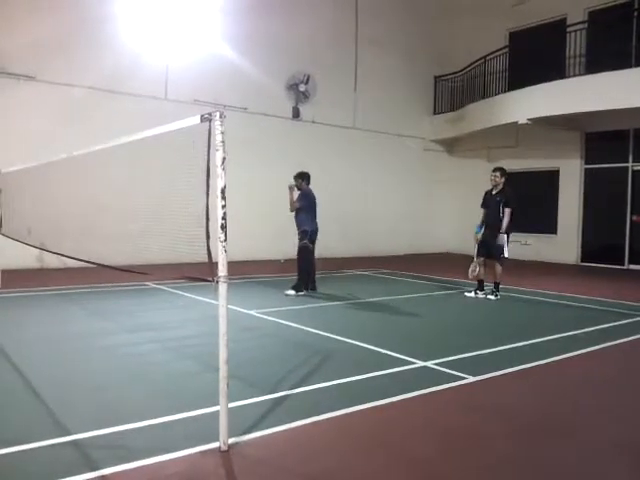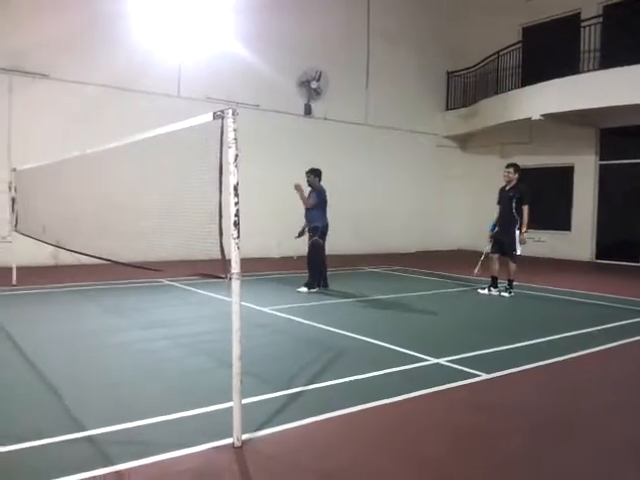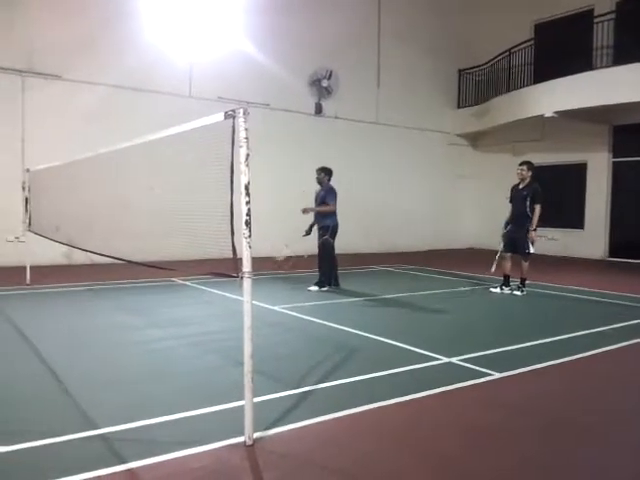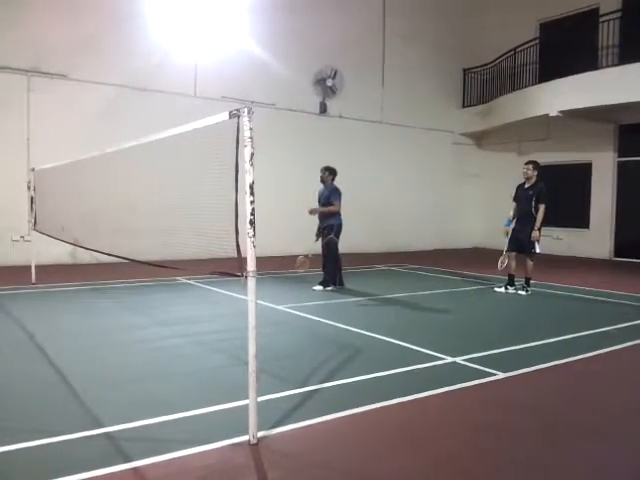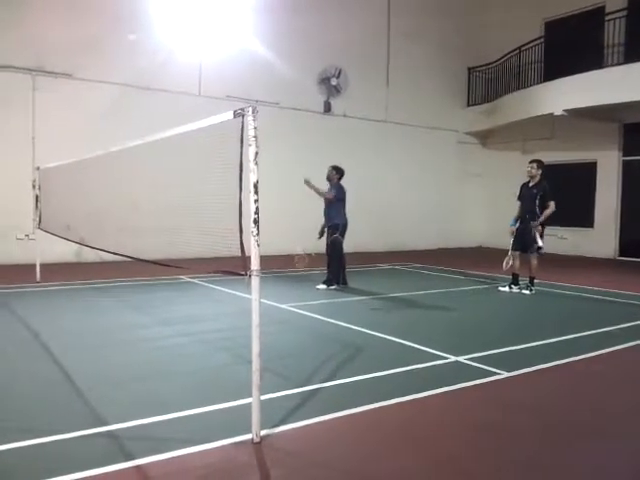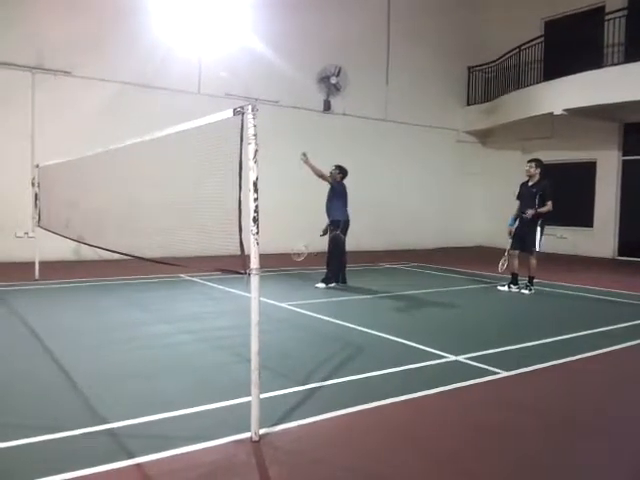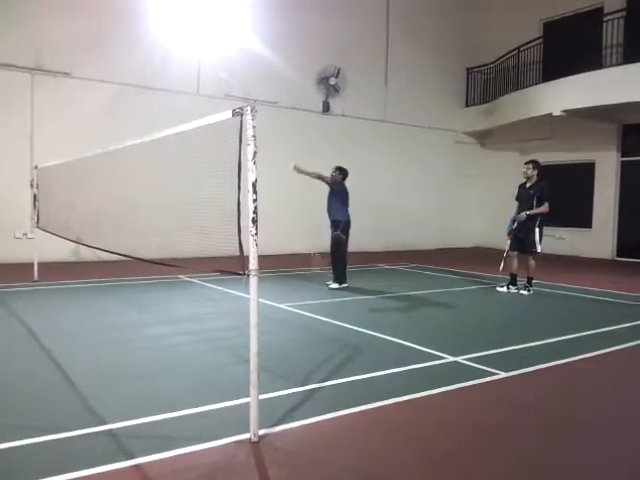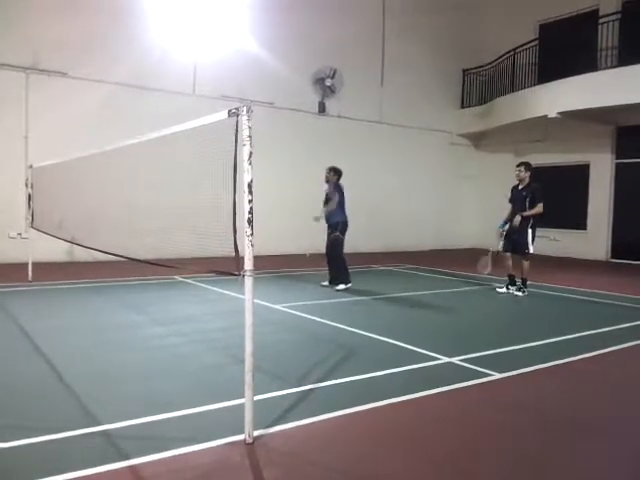
dt=0.3s
person 1, frame 1
left shoulder: (507, 194)
right shoulder: (487, 193)
left elbow: (507, 214)
left wrist: (502, 232)
right wrist: (479, 230)
left hip: (499, 234)
right hip: (486, 232)
left knee: (498, 261)
right knee: (480, 259)
left ankle: (496, 291)
right ankle: (480, 289)
person 1, frame 2
left shoulder: (521, 190)
right shoulder: (502, 190)
left elbow: (525, 211)
left wrist: (523, 231)
right wrist: (493, 228)
left hip: (513, 230)
right hip: (500, 229)
left knee: (511, 258)
right knee: (494, 256)
left ankle: (510, 288)
right ankle: (493, 286)
person 1, frame 3
left shoulder: (534, 188)
right shoulder: (514, 188)
left elbow: (537, 210)
left wrist: (532, 229)
right wrist: (506, 226)
left hip: (525, 229)
right hip: (513, 228)
left knee: (524, 257)
right knee: (506, 255)
left ankle: (522, 286)
right ankle: (506, 285)
person 1, frame 4
left shoulder: (540, 188)
right shoulder: (520, 187)
left elbow: (541, 210)
left wrist: (536, 229)
right wrist: (508, 223)
left hip: (530, 229)
right hip: (517, 227)
left knee: (529, 257)
right knee: (511, 254)
left ankle: (527, 286)
right ankle: (510, 284)
person 1, frame 5
left shoulder: (544, 186)
right shoulder: (524, 186)
left elbow: (552, 207)
left wrist: (539, 222)
right wrist: (513, 223)
left hip: (535, 226)
right hip: (522, 226)
left knee: (532, 255)
right knee: (515, 253)
left ankle: (531, 285)
right ankle: (514, 284)
person 1, frame 6
left shoulder: (544, 186)
right shoulder: (523, 185)
left elbow: (549, 206)
left wrist: (535, 212)
right wrist: (512, 223)
left hip: (534, 225)
right hip: (521, 225)
left knee: (531, 254)
right knee: (513, 252)
left ankle: (530, 285)
right ankle: (514, 283)
person 1, frame 7
left shoulder: (542, 187)
right shoulder: (521, 187)
left elbow: (545, 208)
left wrist: (527, 213)
right wrist: (511, 224)
left hip: (533, 227)
right hip: (519, 226)
left knee: (530, 256)
right knee: (512, 253)
left ankle: (529, 285)
right ankle: (512, 284)
person 1, frame 8
left shoulder: (534, 188)
right shoulder: (514, 189)
left elbow: (539, 209)
left wrist: (521, 215)
right wrist: (503, 224)
left hip: (526, 228)
right hip: (512, 227)
left knee: (524, 257)
right knee: (507, 254)
left ankle: (523, 286)
right ankle: (511, 284)
person 2, frame 1
left shoulder: (306, 194)
right shoulder: (306, 194)
left elbow: (292, 207)
left wrist: (291, 192)
left hip: (307, 231)
right hip: (307, 230)
left knee: (303, 259)
right knee: (308, 259)
left ankle: (299, 287)
right ankle: (310, 286)
person 2, frame 2
left shoulder: (318, 190)
right shoulder: (314, 191)
left elbow: (308, 204)
left wrist: (300, 191)
right wrist: (304, 227)
left hip: (318, 227)
right hip: (315, 227)
left knee: (313, 256)
right knee: (319, 256)
left ankle: (311, 284)
right ankle: (322, 283)
person 2, frame 3
left shoulder: (329, 190)
right shoulder: (320, 191)
left elbow: (332, 208)
left wrist: (313, 209)
right wrist: (311, 226)
left hip: (329, 226)
right hip: (323, 226)
left knee: (324, 255)
right knee: (329, 255)
left ankle: (322, 283)
right ankle: (333, 282)
person 2, frame 4
left shoulder: (334, 190)
right shoulder: (322, 191)
left elbow: (336, 208)
left wrist: (318, 209)
right wrist: (319, 228)
left hip: (333, 226)
right hip: (326, 226)
left knee: (329, 255)
right knee: (332, 255)
left ankle: (327, 283)
right ankle: (337, 281)
person 2, frame 5
left shoulder: (338, 188)
right shoulder: (330, 189)
left elbow: (328, 196)
left wrist: (312, 186)
right wrist: (323, 227)
left hip: (338, 225)
right hip: (332, 225)
left knee: (333, 254)
right knee: (337, 254)
left ankle: (330, 282)
right ankle: (340, 281)
person 2, frame 6
left shoulder: (339, 185)
right shoulder: (335, 188)
left elbow: (322, 175)
left wrist: (308, 162)
right wrist: (328, 226)
left hip: (340, 223)
right hip: (337, 223)
left knee: (333, 252)
right knee: (339, 252)
left ankle: (329, 280)
right ankle: (340, 279)
person 2, frame 7
left shoulder: (338, 184)
right shoulder: (336, 188)
left elbow: (321, 176)
left wrist: (302, 171)
left hip: (340, 223)
right hip: (339, 223)
left knee: (337, 252)
right knee: (337, 252)
left ankle: (340, 280)
right ankle: (338, 279)
person 2, frame 8
left shoulder: (335, 187)
right shoulder: (330, 188)
left elbow: (334, 202)
left wrist: (322, 214)
left hip: (338, 224)
right hip: (332, 224)
left knee: (336, 252)
right knee: (330, 253)
left ankle: (344, 281)
right ankle: (333, 280)
